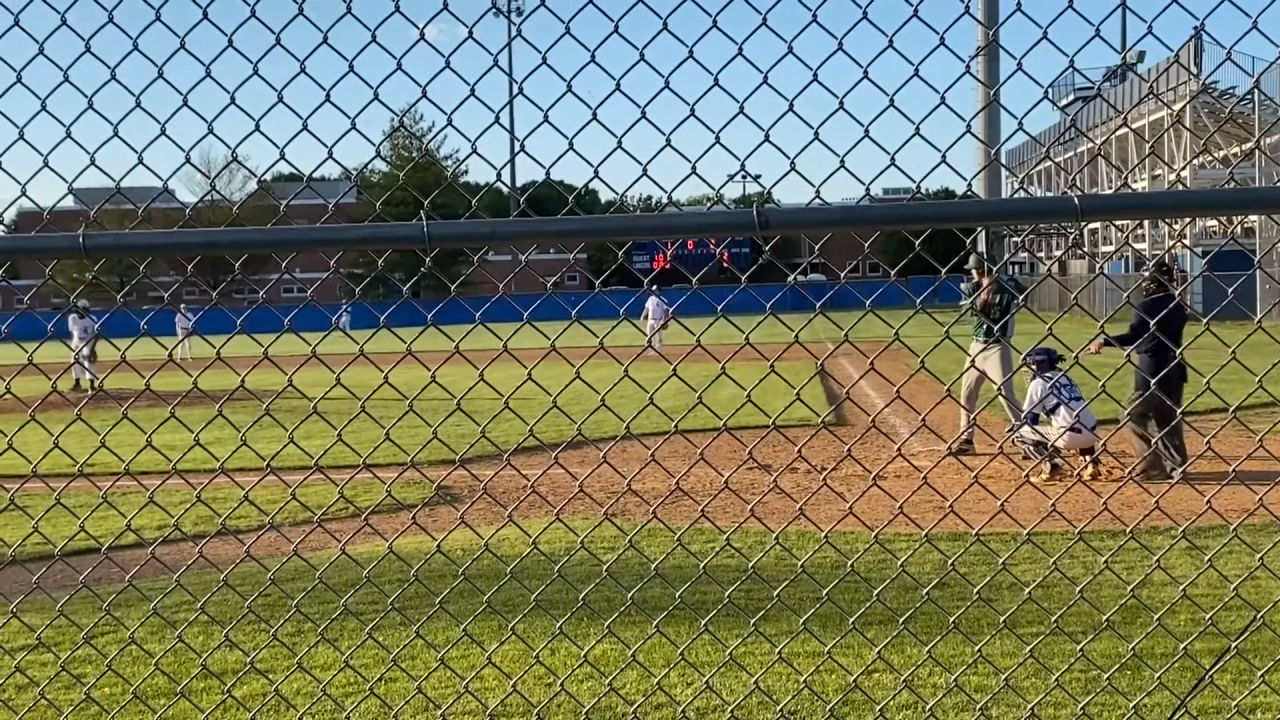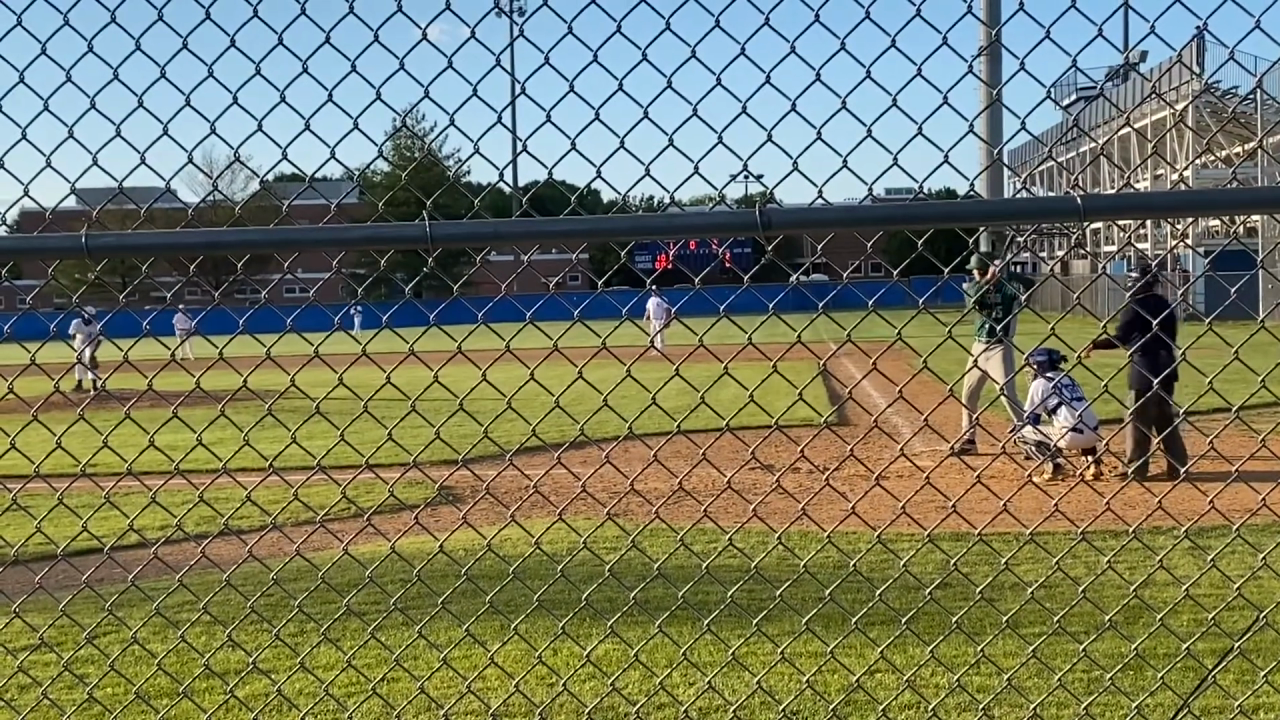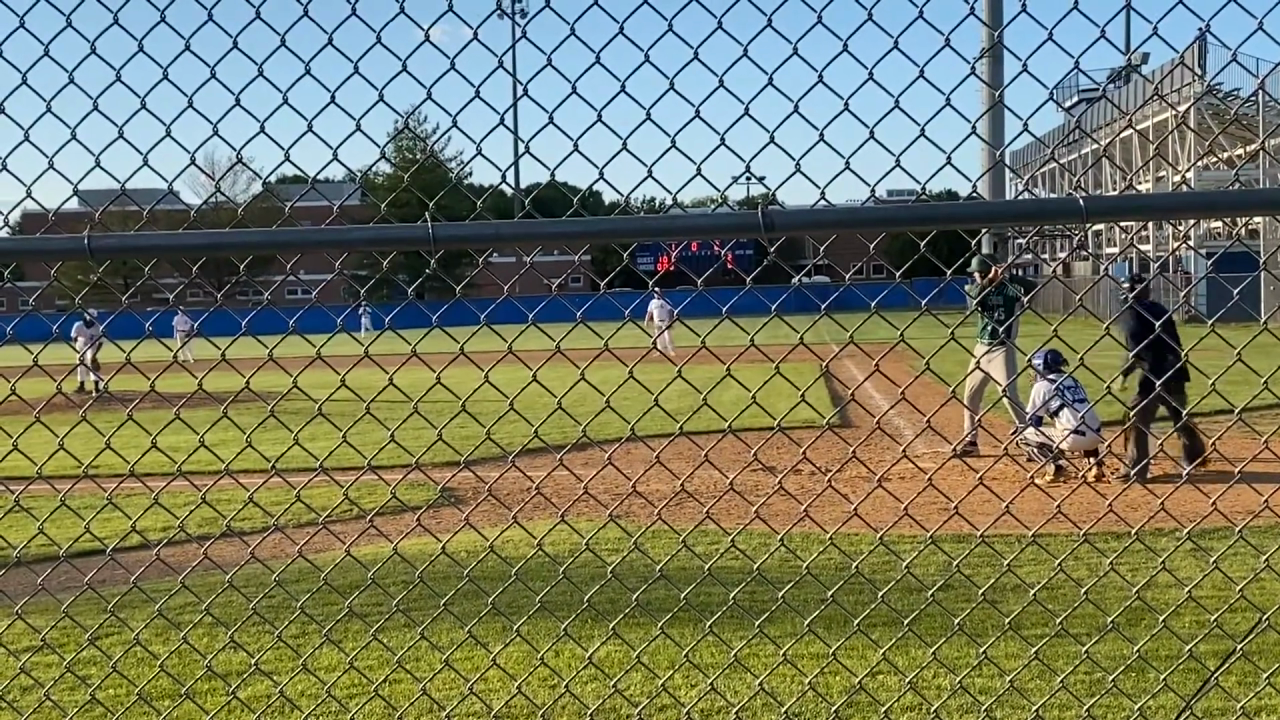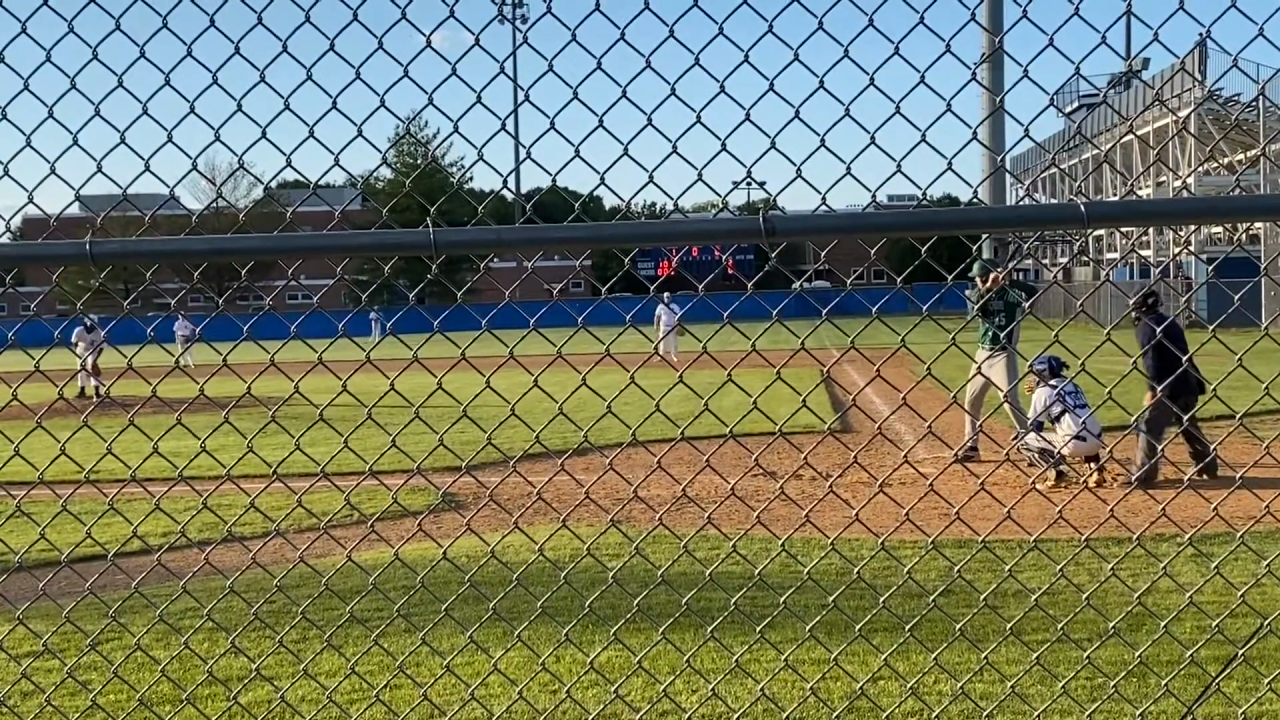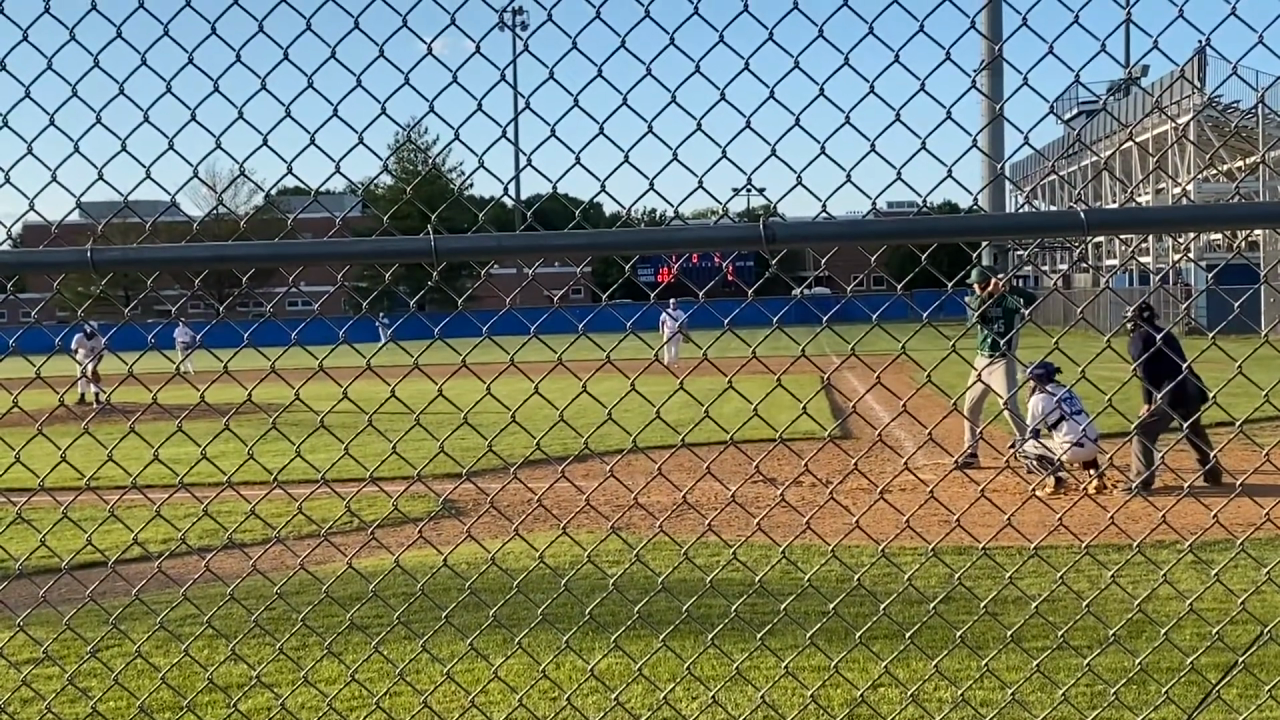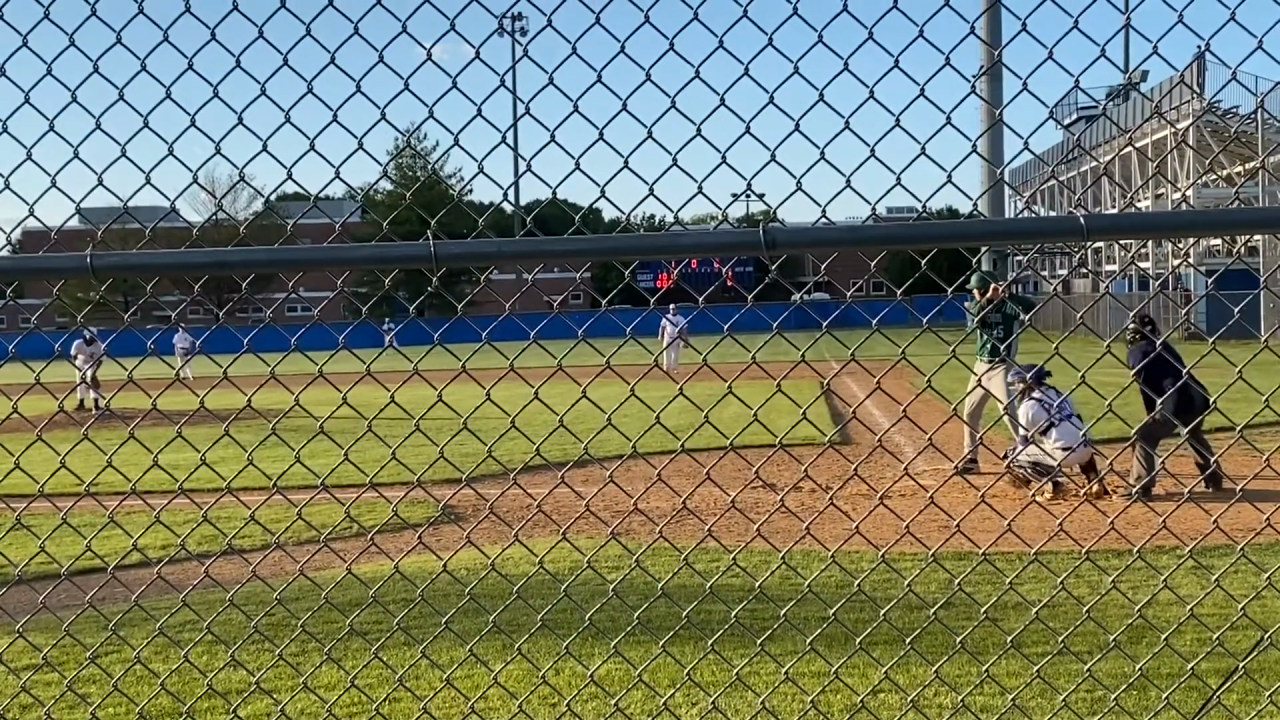
dt=0.5s
person 1, frame 1
left shoulder: (1147, 305)
right shoulder: (1178, 305)
left elbow: (1134, 336)
left wrist: (1104, 341)
left hip: (1152, 366)
right hip: (1173, 366)
left knee: (1134, 415)
right knee: (1170, 417)
left ankle: (1152, 466)
right ankle: (1176, 466)
person 1, frame 2
left shoulder: (1135, 306)
right shoulder: (1165, 305)
left elbow: (1121, 338)
right elbow: (1171, 335)
left wrist: (1093, 345)
left hip: (1145, 366)
right hip: (1166, 365)
left knee: (1138, 418)
right knee: (1167, 418)
left ankle: (1135, 468)
right ankle: (1178, 466)
person 1, frame 3
left shoulder: (1132, 314)
right shoulder: (1160, 310)
left elbow: (1137, 352)
right elbow: (1175, 343)
left wrist: (1123, 374)
left hip: (1155, 372)
right hip: (1174, 370)
left knee: (1137, 420)
right knee: (1180, 417)
left ankle: (1136, 470)
right ankle: (1197, 455)
person 1, frame 4
left shoulder: (1146, 326)
right shoulder: (1167, 322)
left elbow: (1154, 360)
right elbow: (1174, 355)
left wrist: (1151, 389)
left hip: (1171, 384)
right hip: (1188, 381)
left knee: (1149, 426)
right knee: (1188, 424)
left ankle: (1144, 476)
right ankle: (1208, 466)
person 1, frame 5
left shoulder: (1137, 339)
right shoulder: (1165, 334)
left elbow: (1145, 373)
right elbow: (1174, 366)
left wrist: (1148, 403)
left hip: (1171, 394)
right hip: (1192, 390)
left knee: (1143, 433)
right knee: (1195, 431)
left ankle: (1140, 483)
right ankle: (1213, 474)
person 1, frame 6
left shoulder: (1136, 352)
right shoulder: (1163, 346)
left elbow: (1146, 384)
left wrist: (1151, 414)
left hip: (1175, 401)
right hip: (1197, 398)
left knee: (1144, 438)
right knee: (1195, 436)
left ankle: (1140, 488)
right ankle: (1214, 479)
person 2, frame 1
left shoulder: (1007, 285)
right shoulder: (972, 288)
left elbow: (1023, 294)
right elbow: (969, 309)
left wrist: (996, 286)
right wrist: (983, 297)
left hip: (998, 347)
right hip: (977, 346)
left knee: (1005, 393)
right knee: (967, 394)
right ankle: (966, 439)
person 2, frame 2
left shoulder: (1008, 286)
right shoulder: (975, 286)
left elbow: (1030, 285)
right elbow: (971, 298)
left wrist: (1004, 274)
right wrist: (988, 280)
left hip: (1000, 347)
right hip: (979, 346)
left knee: (1008, 394)
right knee: (969, 394)
right ankle: (968, 440)
person 2, frame 3
left shoulder: (1009, 288)
right shoulder: (979, 288)
left elbow: (1032, 288)
right elbow: (974, 298)
left wrist: (1006, 277)
right wrist: (990, 279)
left hip: (1002, 349)
right hip: (982, 348)
left knee: (1009, 395)
right knee: (971, 395)
right ankle: (970, 441)
person 2, frame 4
left shoulder: (1011, 293)
right shoulder: (980, 293)
left elbow: (1033, 293)
right elbow: (974, 305)
left wrist: (1008, 281)
right wrist: (988, 288)
left hip: (1004, 355)
right hip: (983, 353)
left knee: (1010, 401)
right knee: (971, 401)
right ankle: (971, 447)
person 2, frame 5
left shoulder: (1010, 299)
right shoulder: (978, 299)
left elbow: (1031, 300)
right elbow: (974, 312)
left wrist: (1007, 288)
right wrist: (990, 292)
left hip: (1003, 361)
right hip: (982, 360)
left knee: (1010, 407)
right knee: (971, 407)
right ankle: (971, 453)
person 2, frame 6
left shoulder: (1009, 305)
right shoulder: (977, 305)
left elbow: (1030, 307)
right elbow: (974, 317)
left wrist: (1007, 294)
right wrist: (989, 298)
left hip: (1002, 367)
right hip: (981, 365)
left knee: (1008, 413)
right knee: (970, 412)
right ankle: (970, 459)
